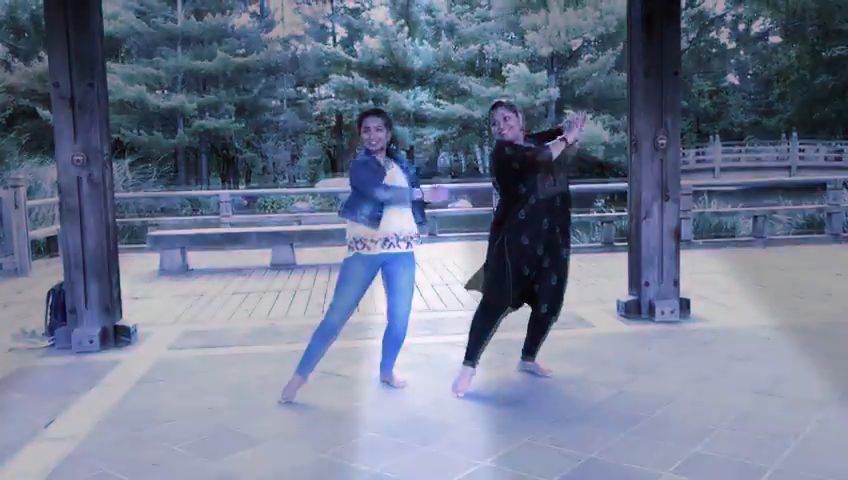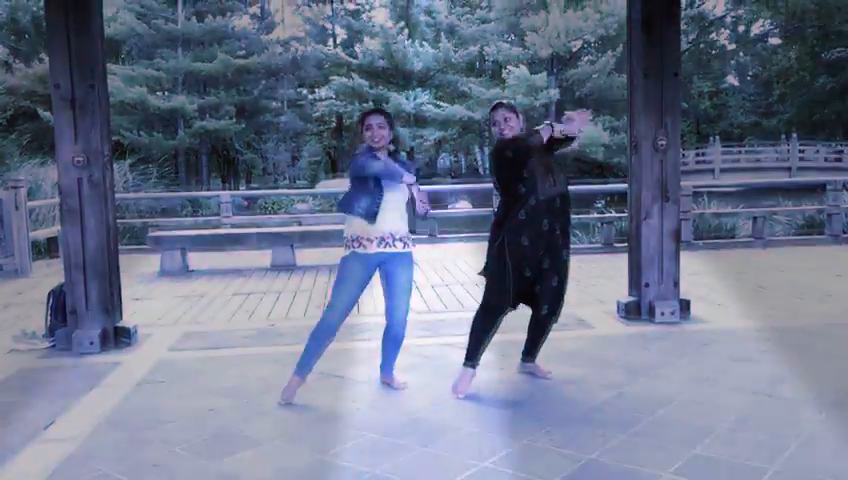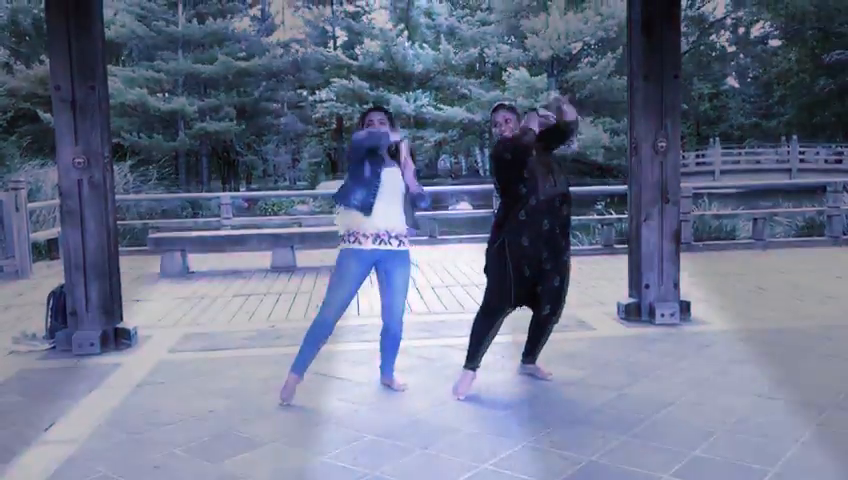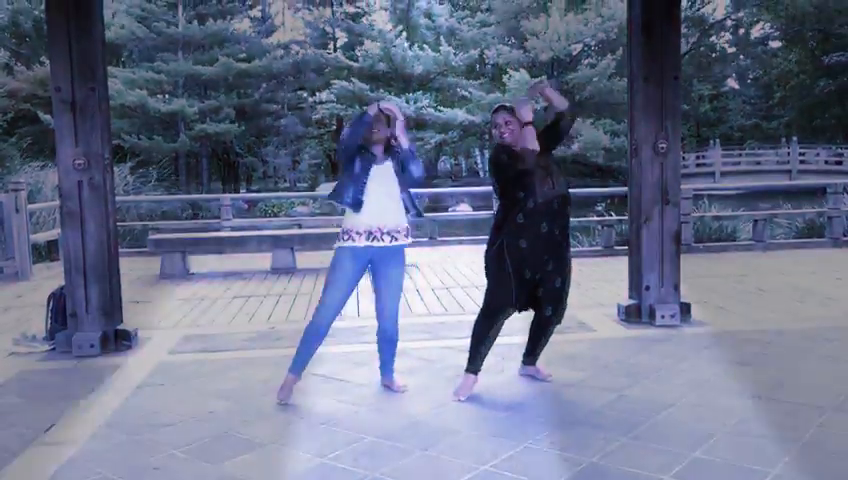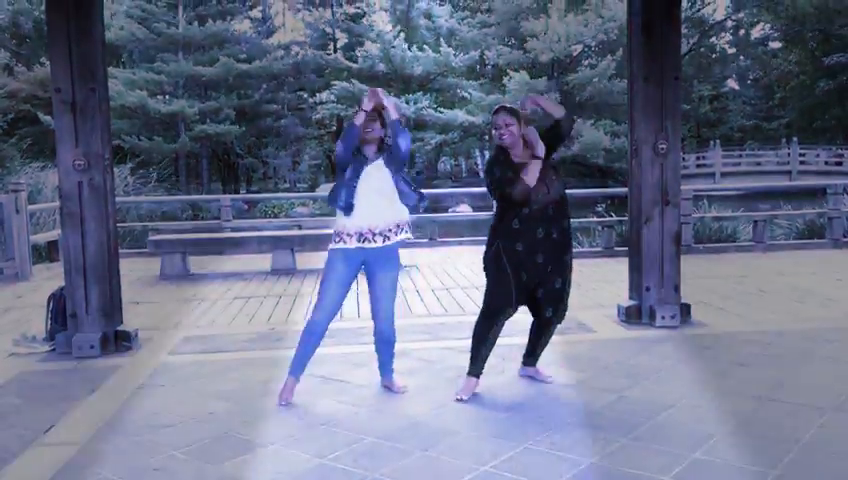
dt=0.1s
person 1, frame 1
left shoulder: (537, 141)
right shoulder: (503, 152)
left elbow: (569, 132)
right elbow: (538, 158)
left wrist: (572, 127)
right wrist: (568, 138)
left hip: (552, 237)
right hip: (516, 238)
left knee: (549, 302)
right knee: (497, 301)
left ankle: (528, 358)
right ankle: (469, 366)
person 1, frame 2
left shoulder: (540, 145)
right shoulder: (502, 151)
left elbow: (570, 131)
right elbow: (529, 141)
left wrist: (573, 122)
right wrist: (551, 128)
left hip: (552, 238)
right hip: (515, 238)
left knee: (549, 303)
right knee: (496, 303)
left ankle: (528, 360)
right ankle: (468, 368)
person 1, frame 3
left shoulder: (541, 142)
right shoulder: (503, 152)
left elbow: (569, 126)
right elbow: (523, 139)
left wrist: (563, 108)
right wrist: (535, 118)
left hip: (552, 239)
right hip: (516, 239)
left knee: (550, 304)
right knee: (497, 303)
left ankle: (529, 361)
right ankle: (470, 369)
person 1, frame 4
left shoulder: (539, 143)
right shoulder: (500, 156)
left elbow: (566, 119)
right elbow: (526, 161)
left wrist: (546, 91)
right wrist: (528, 122)
left hip: (552, 242)
right hip: (514, 242)
left knee: (551, 306)
right knee: (498, 305)
left ankle: (529, 362)
right ankle: (472, 372)
person 1, frame 5
left shoulder: (538, 146)
right shoulder: (497, 164)
left elbow: (564, 124)
right elbow: (518, 191)
left wrist: (539, 101)
right wrist: (537, 158)
left hip: (553, 244)
right hip: (513, 245)
left knee: (552, 308)
right knee: (498, 308)
left ankle: (529, 365)
right ankle: (473, 376)
person 2, frame 1
left shoulder: (401, 162)
right shoulder: (360, 165)
left elbow: (415, 198)
right elbow: (381, 193)
left wrist: (425, 197)
right wrist: (422, 193)
left hip: (401, 249)
right hip: (366, 248)
left knee: (399, 318)
right knee: (337, 314)
left ankle: (387, 370)
right ankle: (299, 376)
person 2, frame 2
left shoulder: (402, 164)
right shoulder: (361, 160)
left elbow: (414, 203)
right elbow: (371, 168)
left wrist: (418, 200)
right wrist: (404, 176)
left hip: (399, 249)
right hip: (363, 247)
left knee: (398, 317)
right knee: (335, 314)
left ankle: (387, 371)
right ankle: (298, 377)
person 2, frame 3
left shoulder: (400, 162)
right shoulder: (360, 156)
left elbow: (417, 199)
right elbow: (361, 141)
left wrist: (411, 180)
right wrist: (393, 140)
left hip: (395, 247)
right hip: (359, 244)
left knee: (394, 317)
right knee: (330, 311)
left ankle: (387, 373)
right ankle: (295, 375)
person 2, frame 4
left shoulder: (397, 160)
right shoulder: (354, 156)
left elbow: (417, 175)
right elbow: (349, 135)
left wrist: (401, 134)
right wrist: (373, 109)
left hip: (390, 246)
right hip: (354, 242)
left knee: (389, 316)
right knee: (326, 311)
left ankle: (387, 374)
right ankle: (293, 376)
person 2, frame 5
left shoulder: (393, 156)
right shoulder: (350, 157)
left elbow: (407, 146)
right elbow: (342, 149)
left wrist: (390, 109)
right wrist: (364, 109)
left hip: (383, 246)
right hip: (347, 244)
left knee: (385, 317)
right knee: (322, 313)
left ankle: (387, 375)
right ankle: (293, 378)
